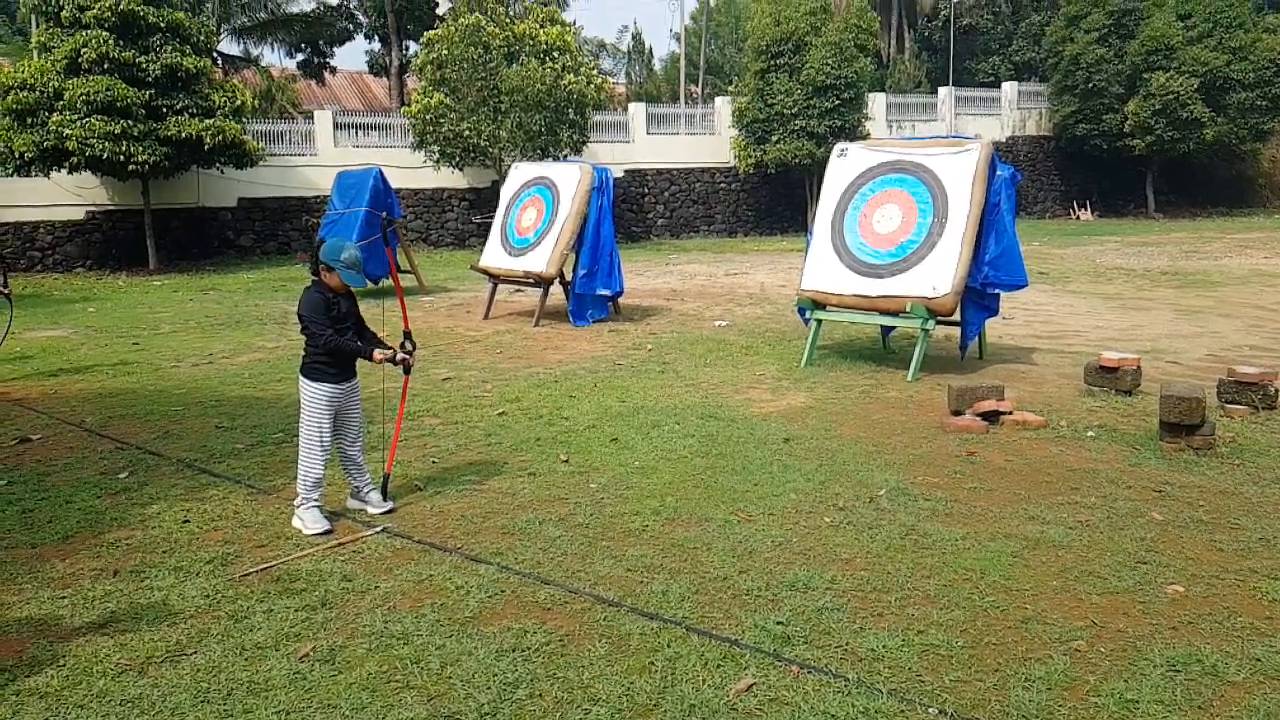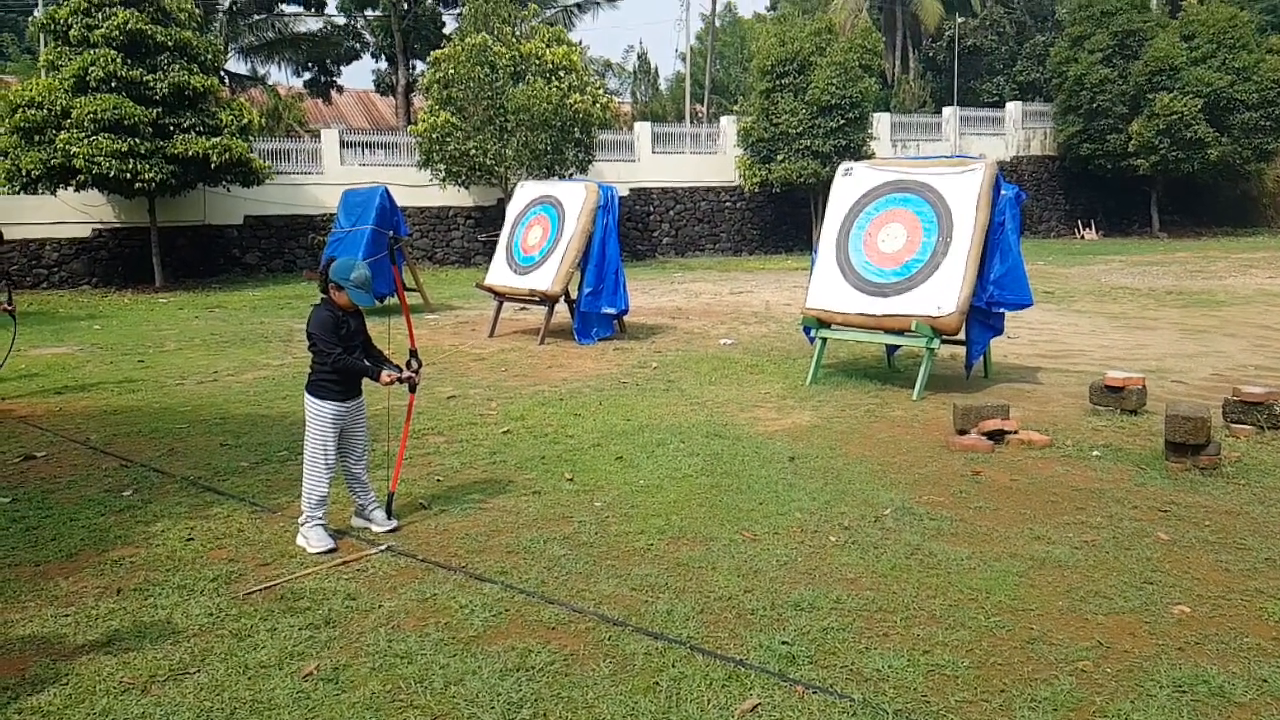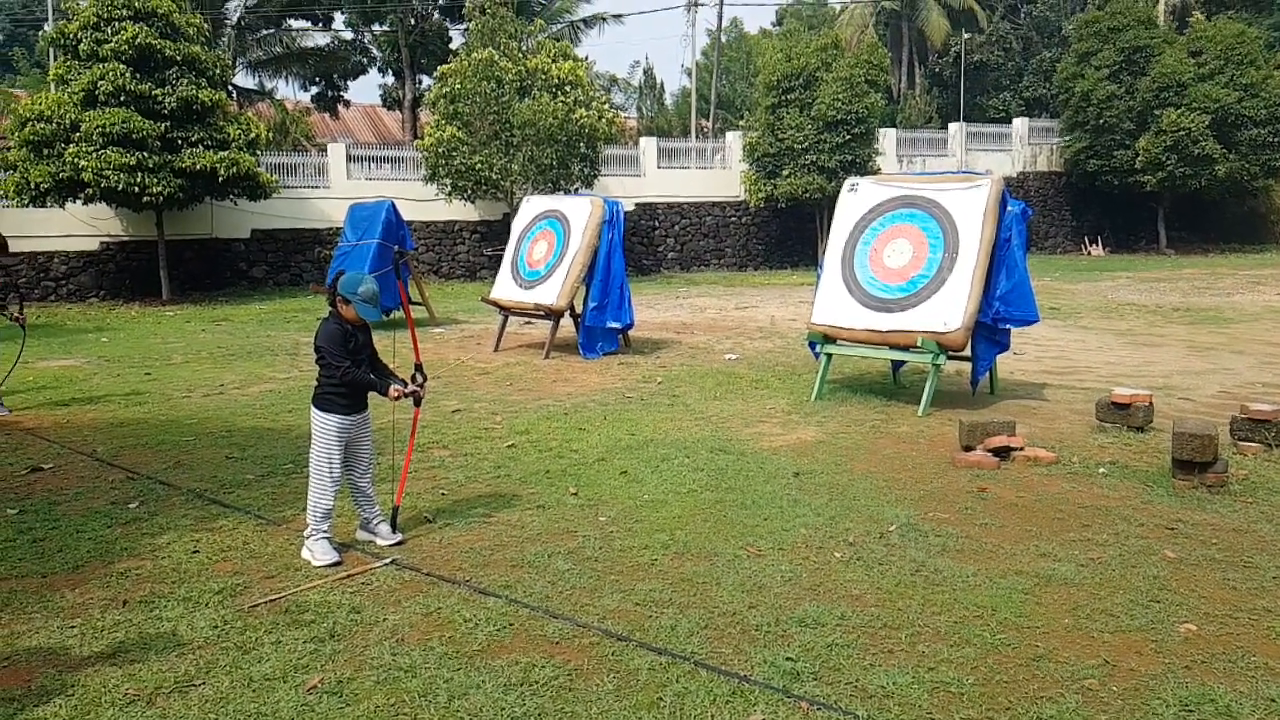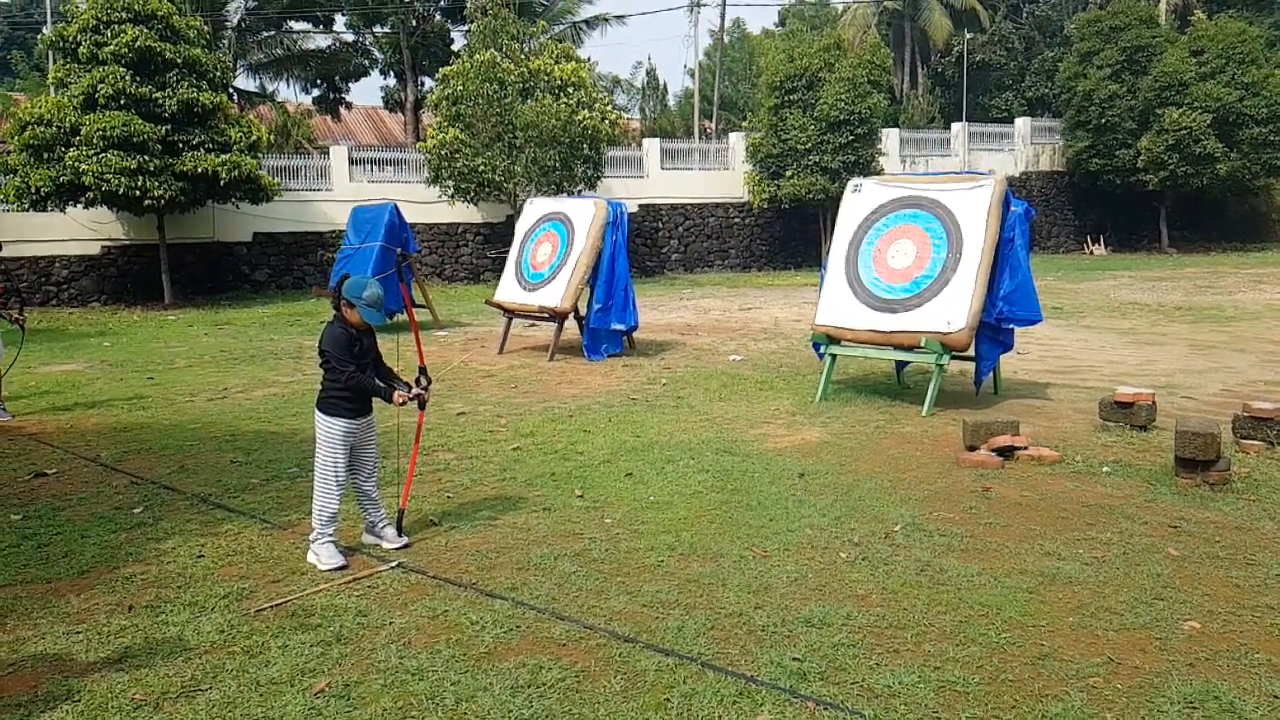
dt=0.3s
person 1, frame 1
left shoulder: (346, 297)
right shoulder: (313, 299)
left elbow: (362, 330)
right elbow: (327, 341)
left wrist: (392, 353)
right wrist: (369, 353)
left hip: (348, 381)
right hip: (319, 384)
left knee: (352, 441)
right knee: (316, 445)
left ankle: (362, 491)
right ankle: (306, 507)
person 1, frame 2
left shoulder: (354, 314)
right shoulder: (322, 318)
left elbow: (368, 349)
right elbow: (337, 359)
left wrist: (397, 371)
right wrist: (377, 374)
left hip: (353, 399)
right hip: (325, 402)
left knee: (357, 459)
right knee: (320, 464)
left ankle: (366, 509)
right ankle: (311, 525)
person 1, frame 3
left shoulder: (361, 328)
right shoulder: (330, 331)
left elbow: (374, 363)
right elbow: (345, 373)
left wrist: (401, 385)
right wrist: (384, 389)
left hip: (359, 413)
right hip: (331, 415)
left knee: (362, 473)
right knee: (326, 477)
left ankle: (371, 523)
right ankle: (316, 538)
person 1, frame 4
left shoulder: (366, 332)
right shoulder: (335, 335)
left elbow: (378, 367)
right elbow: (350, 377)
left wrist: (406, 388)
right wrist: (389, 395)
left hip: (363, 416)
right hip: (335, 419)
left knee: (367, 476)
right knee: (331, 481)
left ankle: (377, 526)
right ankle: (321, 542)
